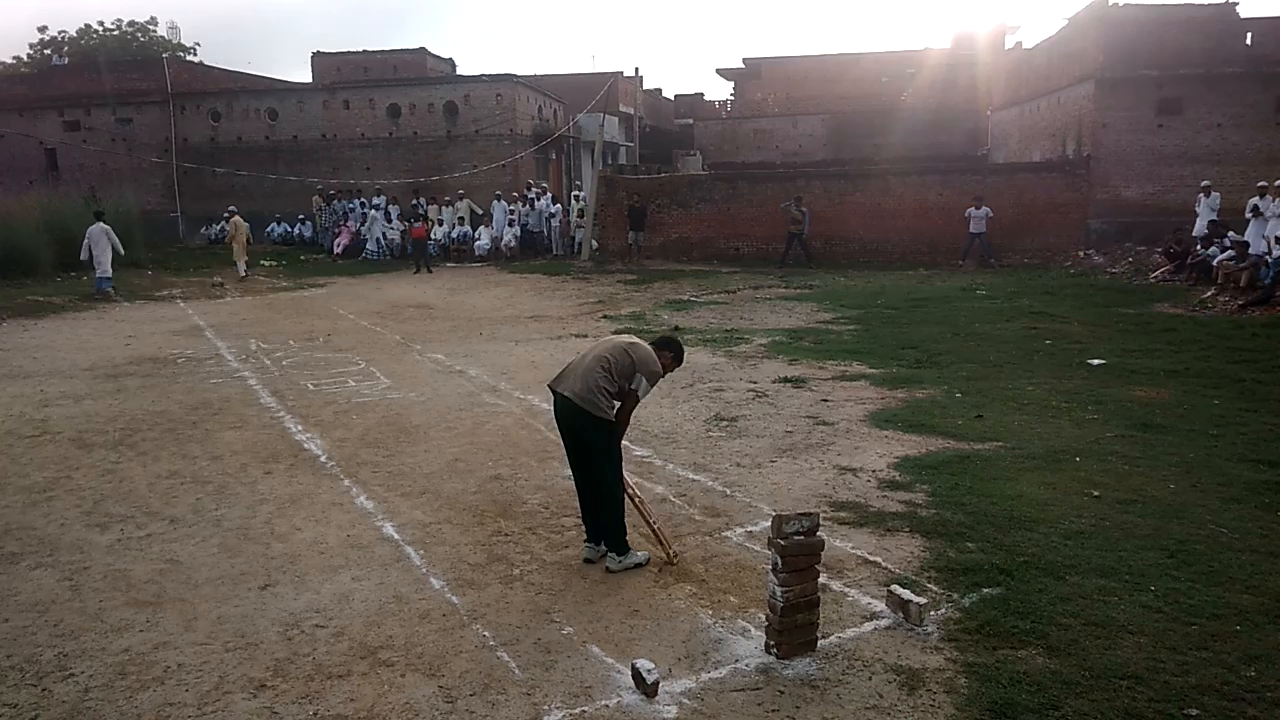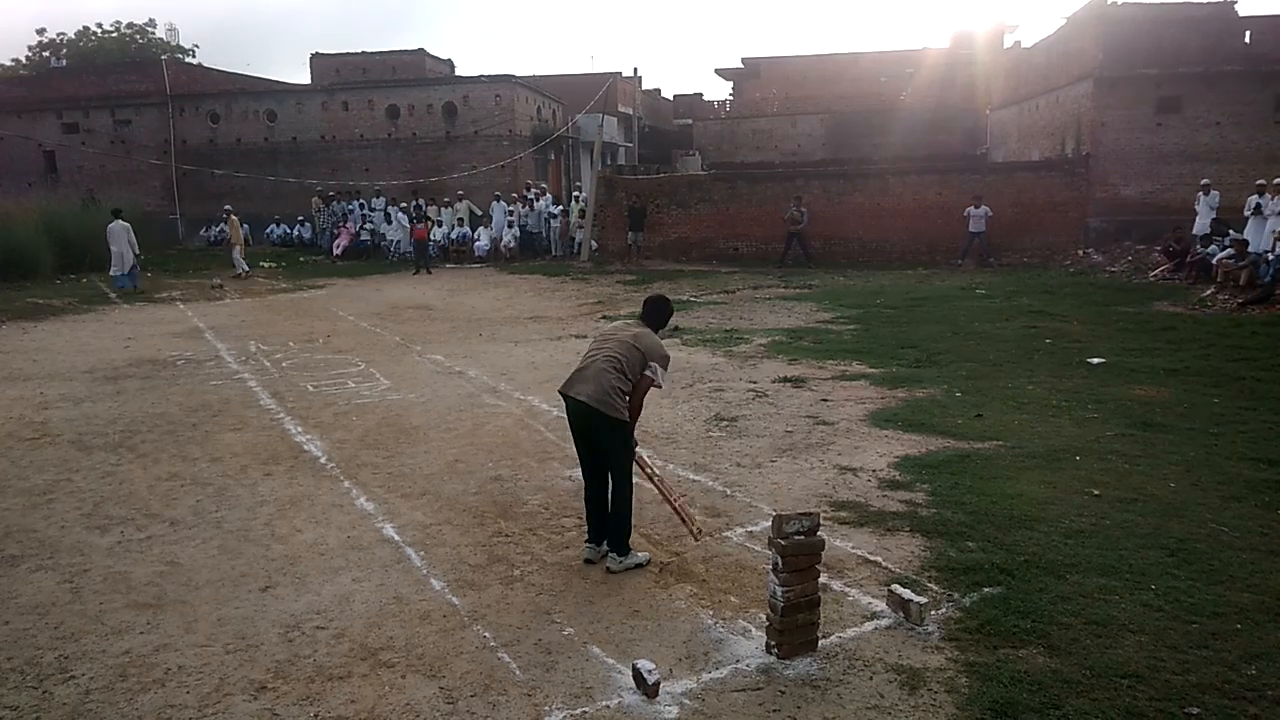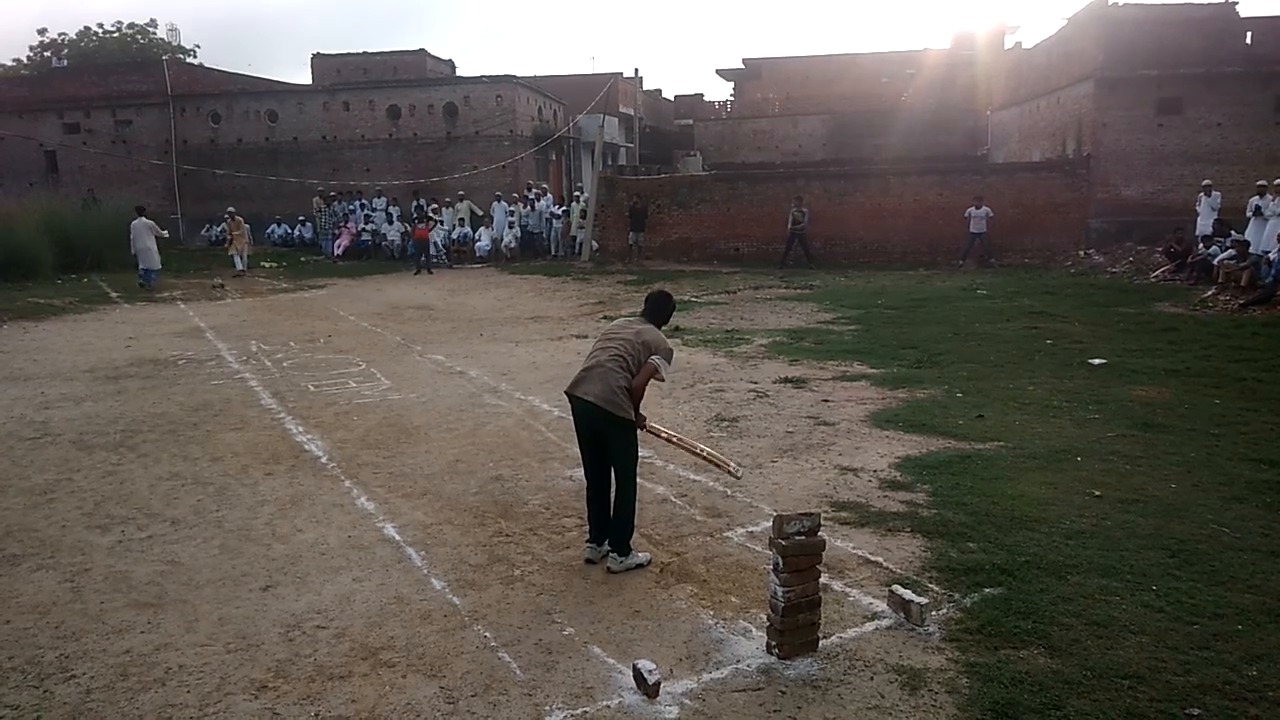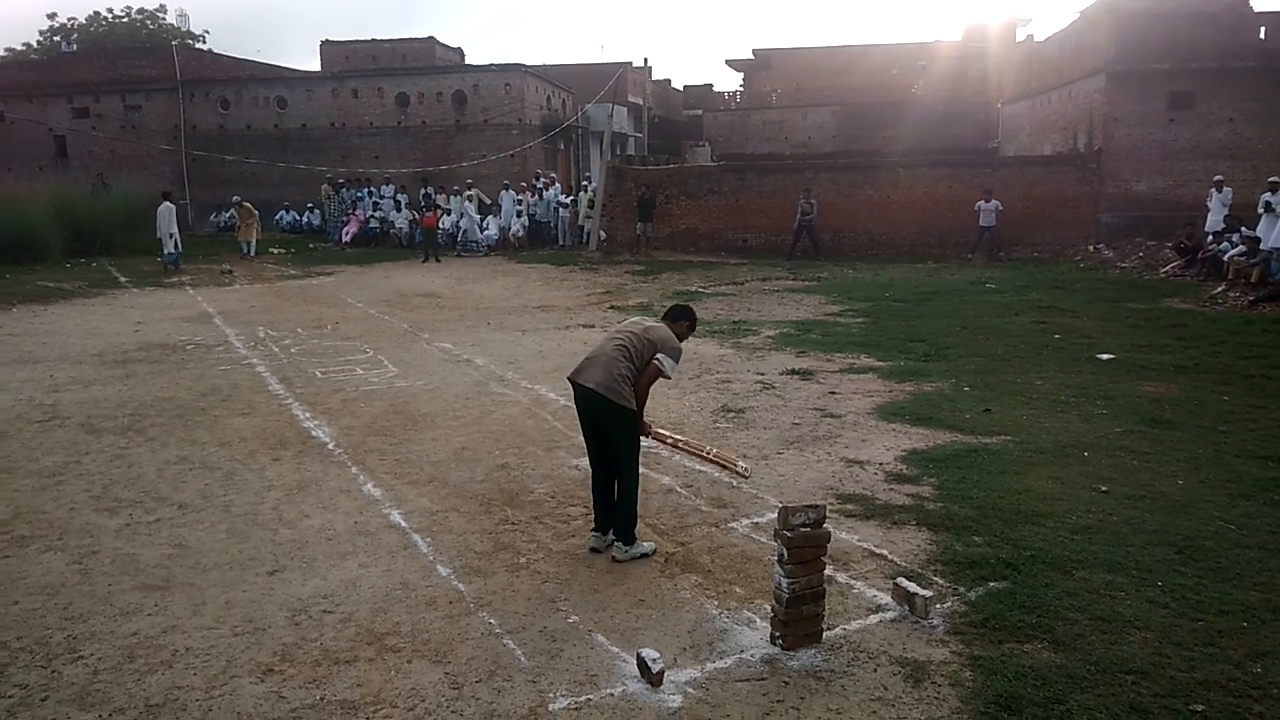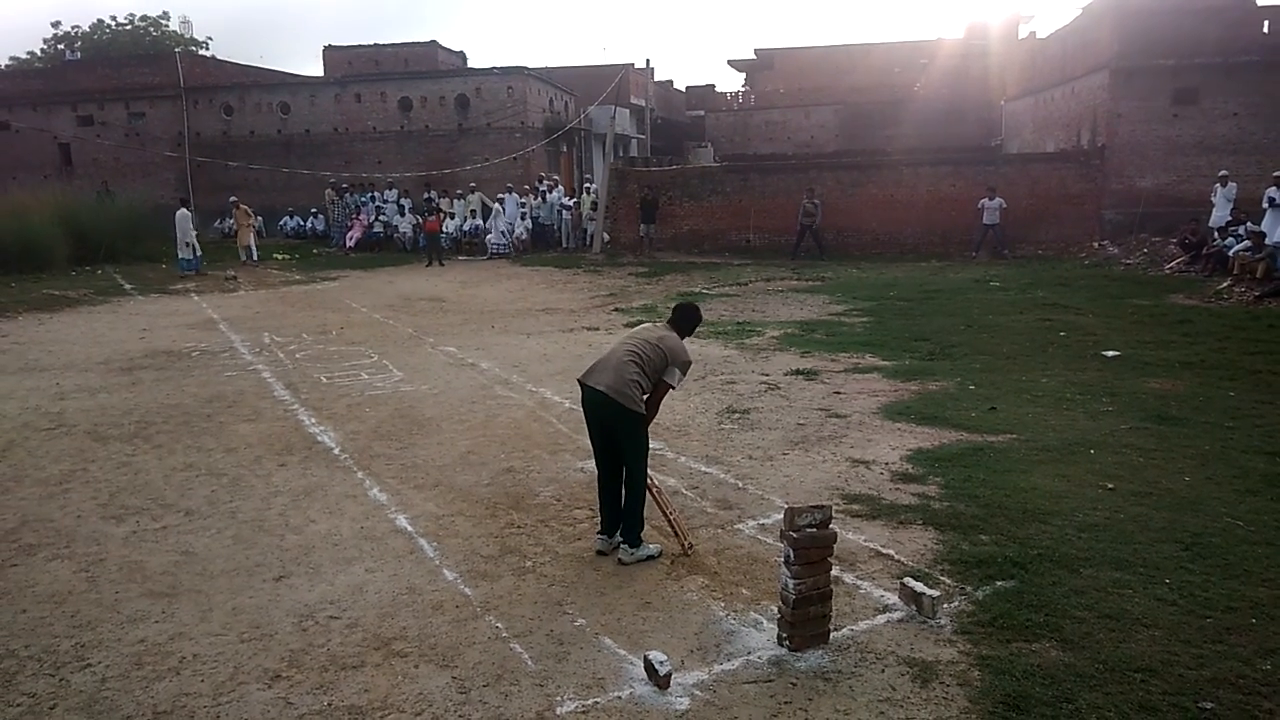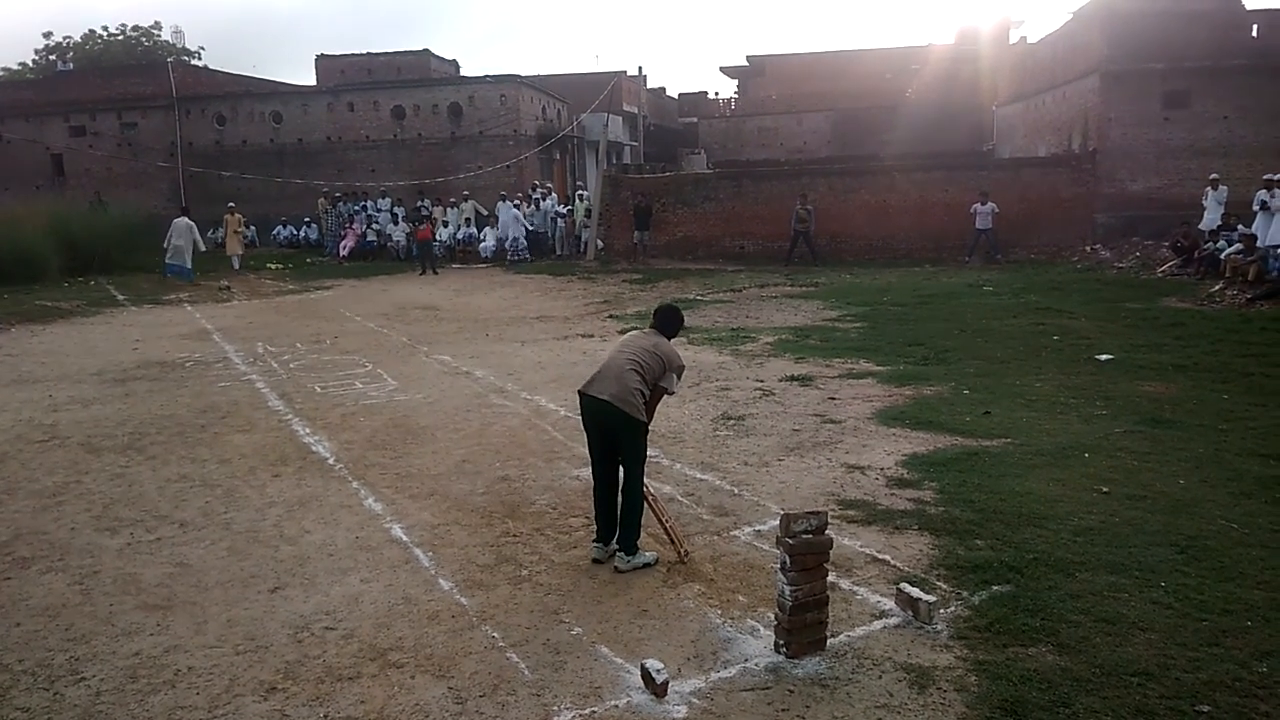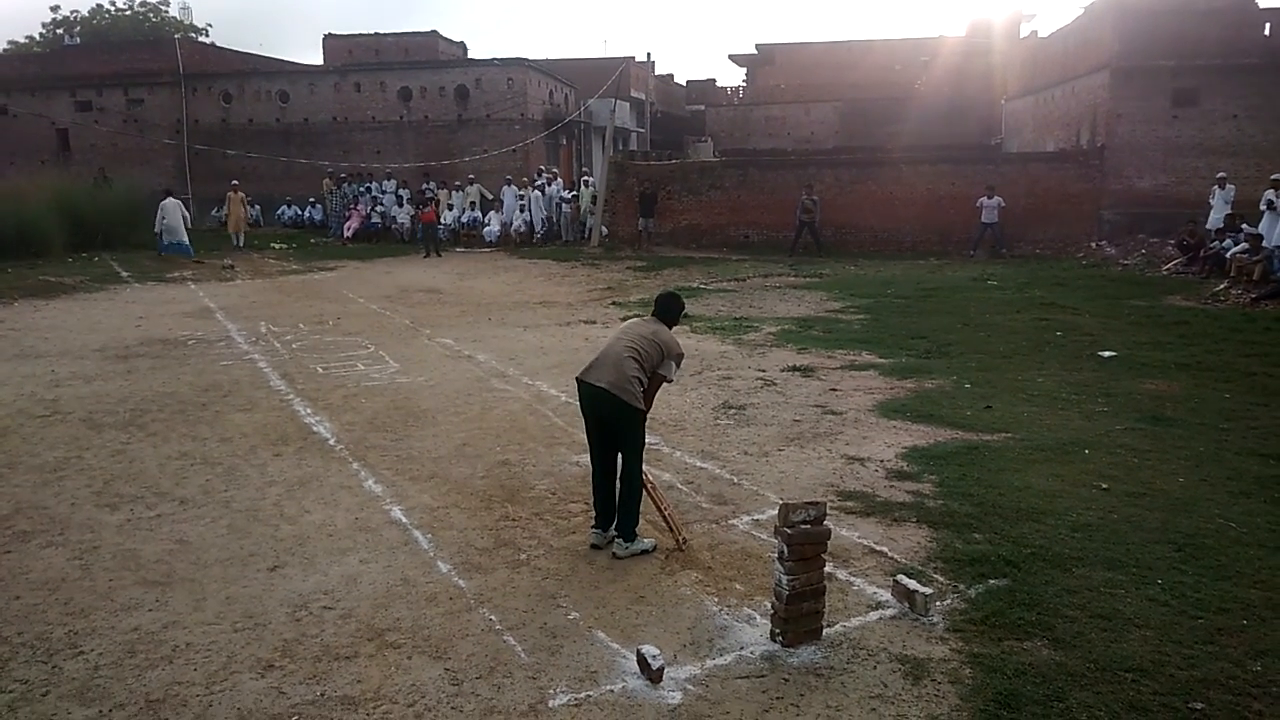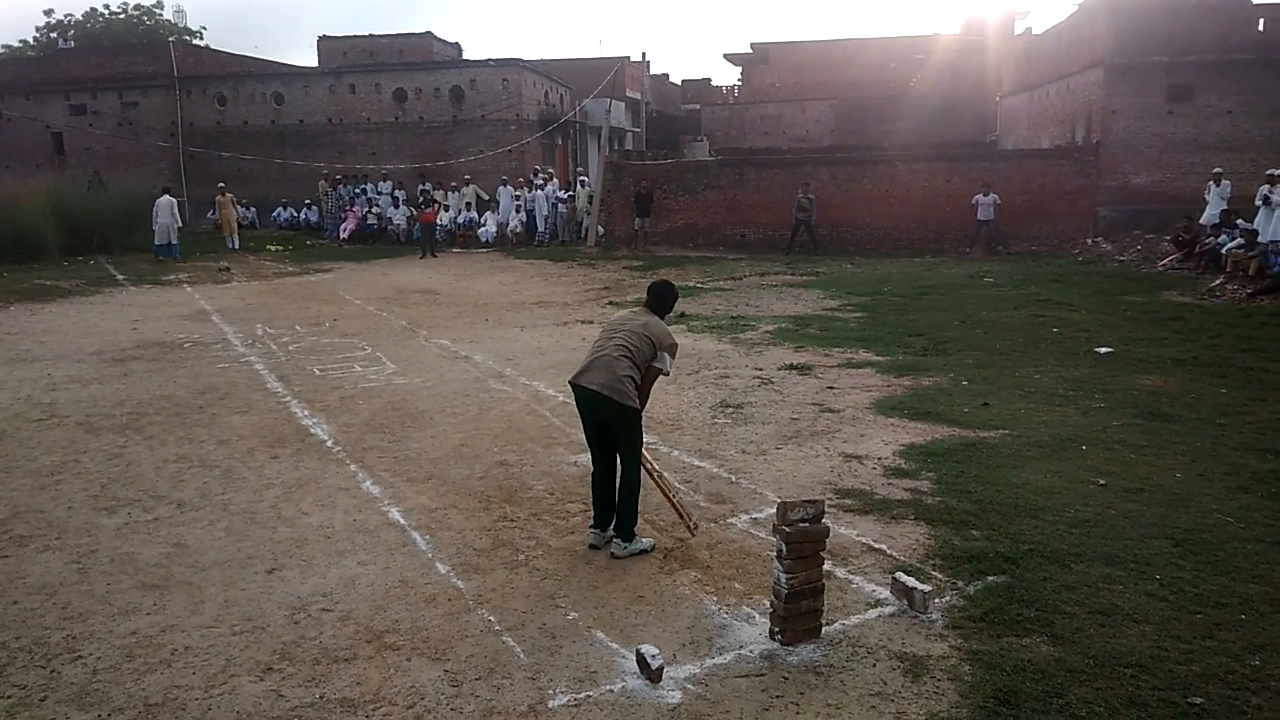
dt=0.5s
person 1, frame 1
left shoulder: (627, 343)
right shoulder: (652, 366)
right elbow: (624, 412)
left wrist: (609, 444)
right wrist: (614, 447)
left hip: (563, 396)
right hip: (589, 405)
left knee: (584, 479)
right knee: (610, 483)
left ankle: (593, 543)
right ankle: (618, 553)
person 1, frame 2
left shoulder: (615, 328)
right shoulder: (658, 351)
right elbow: (636, 400)
right wrist: (627, 435)
left hip: (573, 397)
right hip: (605, 408)
left knee: (593, 478)
right knee: (621, 483)
left ankle: (594, 543)
right ankle: (619, 553)
person 1, frame 3
left shoulder: (617, 325)
right shoulder: (661, 346)
right elbow: (637, 385)
right wrist: (634, 413)
left hip: (579, 397)
right hip: (611, 407)
left knee: (596, 478)
right knee: (625, 482)
left ankle: (595, 543)
right ankle: (620, 553)
person 1, frame 4
left shoulder: (637, 322)
right shoulder: (671, 345)
right elbow: (641, 385)
left wrist: (632, 417)
right wrist: (639, 421)
left hip: (582, 385)
right hip: (611, 395)
left knee: (601, 467)
right knee: (626, 473)
left ankle: (600, 532)
right ankle: (625, 543)
person 1, frame 5
left shoulder: (645, 329)
right shoulder: (681, 355)
right elbow: (654, 401)
left wrist: (634, 429)
right wrist: (638, 431)
left hip: (591, 388)
right hip: (621, 400)
left knee: (607, 470)
right knee: (635, 476)
left ankle: (606, 535)
right ankle: (631, 545)
person 1, frame 6
left shoulder: (630, 337)
right shoulder: (673, 359)
right elbow: (651, 404)
right wrist: (638, 433)
left hip: (590, 398)
right hip: (624, 408)
left knee: (603, 477)
right knee: (633, 482)
left ankle: (602, 543)
right ankle: (627, 553)
person 1, frame 7
left shoulder: (630, 324)
right shoulder: (673, 347)
right elbow: (649, 393)
left wrist: (634, 417)
right wrist: (637, 421)
left hip: (588, 384)
right hip: (622, 395)
left knee: (601, 464)
right knee: (631, 470)
left ankle: (601, 529)
right ankle: (625, 539)
person 1, frame 8
left shoulder: (619, 317)
right shoulder: (666, 338)
right elbow: (645, 387)
right wrist: (633, 416)
left hip: (583, 386)
right hip: (617, 395)
left knee: (602, 464)
right knee: (630, 469)
left ankle: (599, 530)
right ankle: (624, 539)
